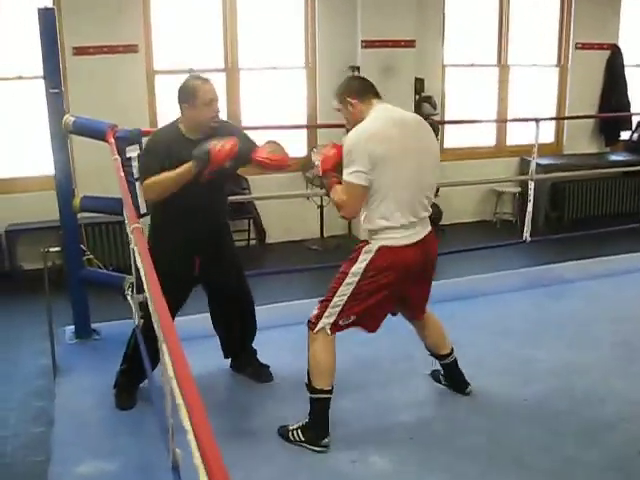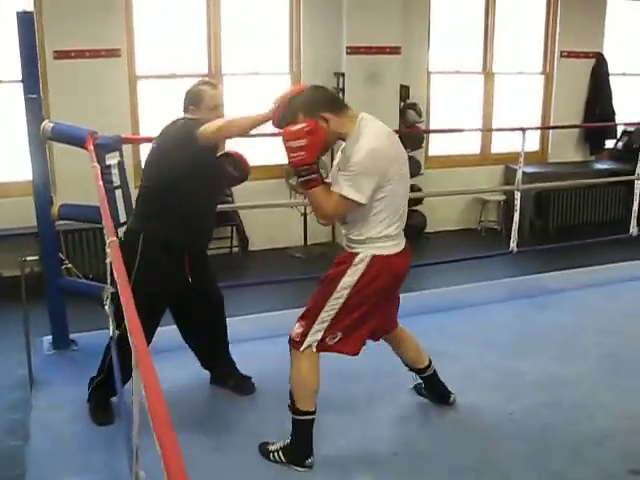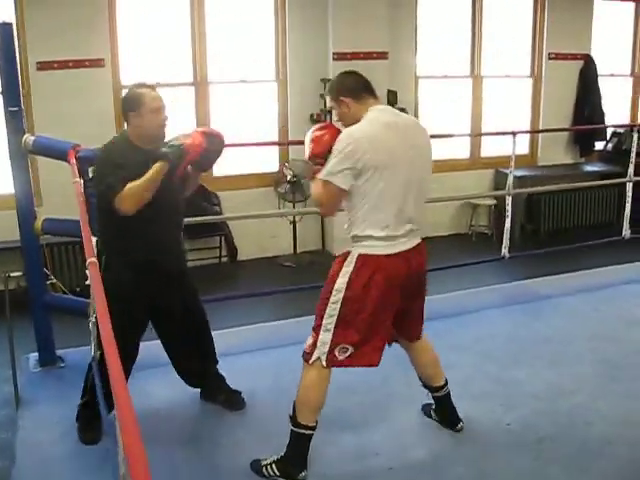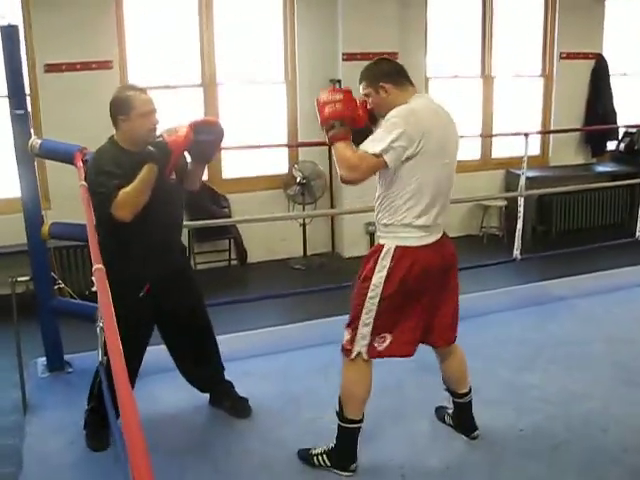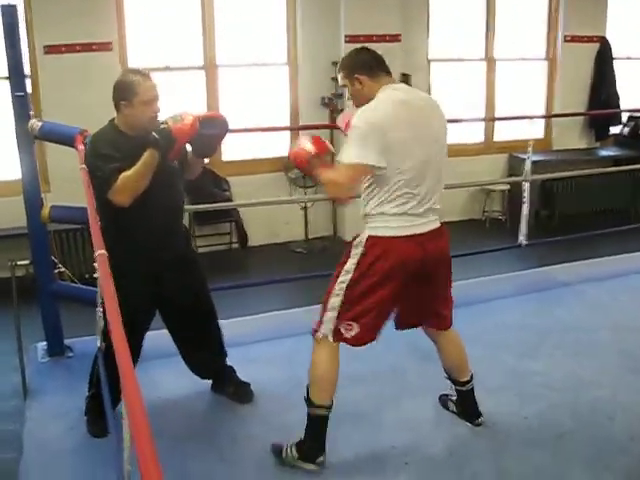
dt=0.3s
person 1, frame 1
left shoulder: (362, 136)
right shoulder: (420, 125)
left elbow: (348, 208)
left wrist: (331, 177)
left hip: (387, 250)
right hip: (423, 241)
left knee: (322, 327)
right knee: (417, 312)
left ankle: (316, 429)
right ankle: (455, 377)
person 1, frame 2
left shoulder: (368, 149)
right shoulder: (362, 133)
left elbow: (330, 212)
right elbow: (338, 191)
left wrist: (304, 168)
right wrist: (310, 168)
left hip: (371, 259)
right hip: (394, 252)
left knee: (305, 342)
right knee: (386, 327)
left ankle: (299, 448)
right ankle: (436, 387)
person 1, frame 3
left shoulder: (355, 138)
right shoulder: (416, 129)
left elbow: (325, 203)
left wrist: (316, 161)
left hip: (370, 261)
right hip: (412, 252)
left knee: (318, 356)
right knee: (412, 337)
right ankle: (447, 412)
person 1, frame 4
left shoulder: (406, 118)
right shoulder: (438, 116)
left elbow: (352, 171)
left wrist: (336, 127)
right wrist: (359, 129)
left hip: (400, 254)
right hip: (437, 248)
left knee: (356, 351)
right knee: (444, 340)
left ankle: (344, 454)
right ankle: (464, 417)
person 1, frame 5
left shoulder: (374, 116)
right shoulder: (429, 107)
left elbow: (342, 188)
left wrist: (314, 162)
left hip: (384, 244)
right hip: (431, 237)
left knee: (326, 334)
right knee: (440, 325)
left ankle: (312, 446)
right ankle: (467, 404)
person 2, frame 1
left shoulder: (223, 131)
right shoulder: (161, 143)
left elbow: (256, 153)
right elbow: (150, 192)
left wrist: (270, 155)
right wrist: (193, 164)
left hip: (214, 240)
right hip: (170, 244)
left knee: (237, 302)
right knee: (156, 316)
left ankle: (243, 358)
right ankle: (128, 380)
person 2, frame 2
left shoulder: (200, 142)
right shoulder: (182, 132)
right elbow: (217, 129)
left wrist: (220, 178)
right wrist: (270, 114)
left hip: (187, 249)
right hip: (152, 248)
left knee: (208, 310)
right knee: (134, 323)
left ankle: (222, 370)
right ankle: (101, 392)
person 2, frame 3
left shoulder: (162, 150)
right shoulder: (113, 154)
left elbow: (179, 191)
right elbow: (127, 203)
left wrist: (195, 167)
right wrist: (163, 163)
left hip: (167, 262)
right hip: (125, 269)
left knee: (192, 327)
right knee: (116, 345)
left ankle: (211, 385)
right ankle: (90, 412)
person 2, frame 4
left shoulder: (157, 146)
right shoulder: (104, 162)
left elbow: (189, 185)
right elbow: (124, 210)
left wrist: (200, 158)
right wrist: (154, 163)
left hip: (172, 265)
right hip: (128, 275)
left knee: (196, 331)
right knee: (121, 350)
left ankle: (220, 391)
right ankle: (98, 419)
person 2, frame 5
left shoulder: (159, 131)
right shoulder: (102, 145)
left elbow: (187, 173)
right elbow: (122, 194)
left wrist: (201, 150)
right wrist: (155, 149)
left hip: (174, 249)
right hip: (129, 260)
left knee: (198, 316)
right knee: (121, 336)
left ankle: (222, 376)
right ankle: (98, 405)
